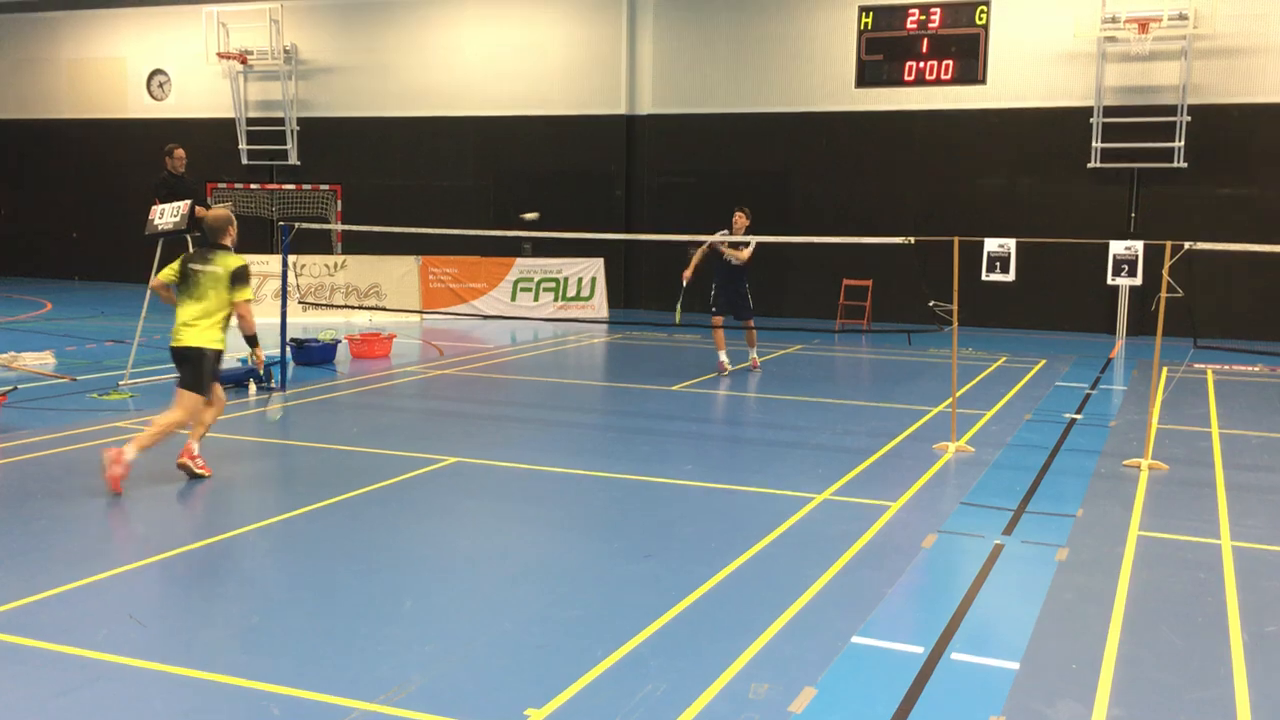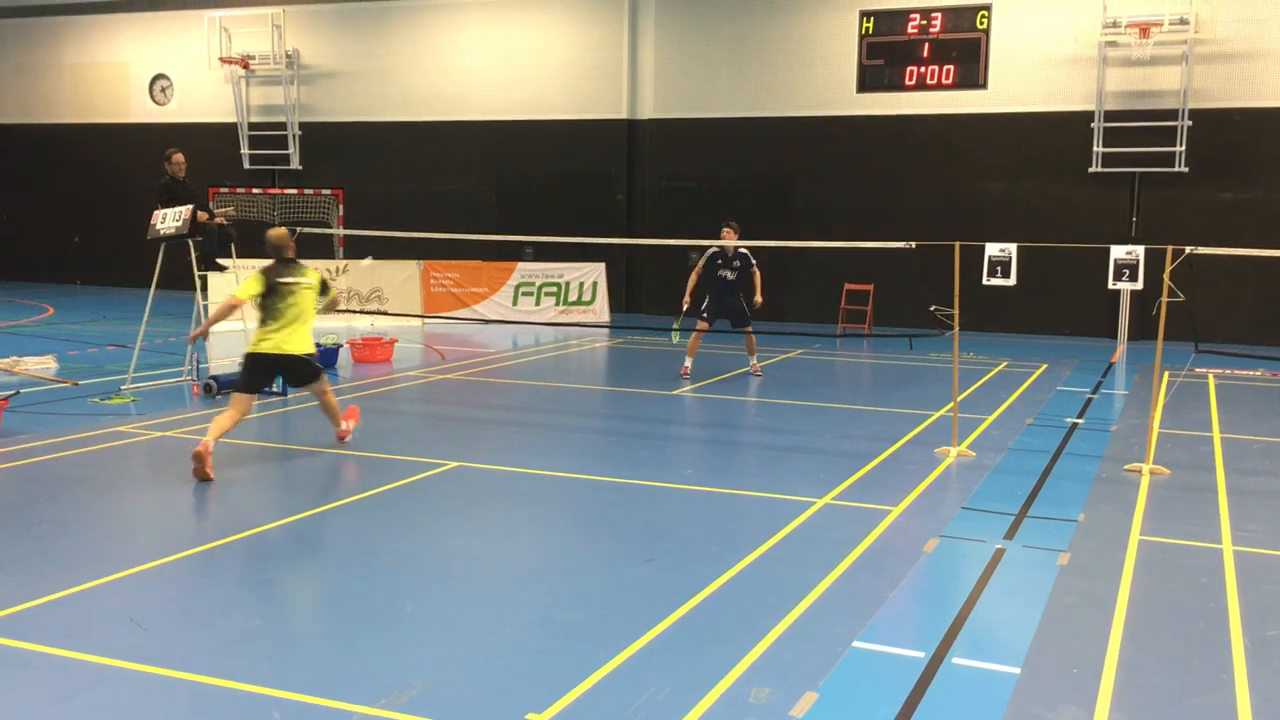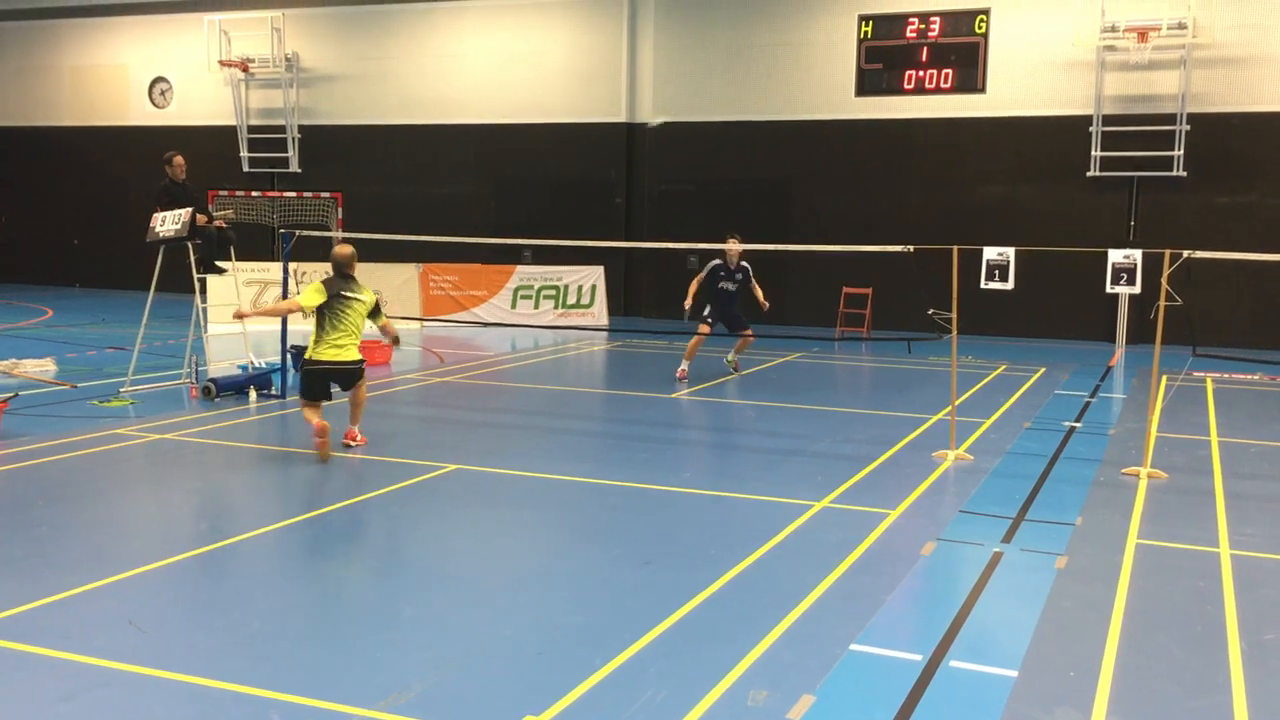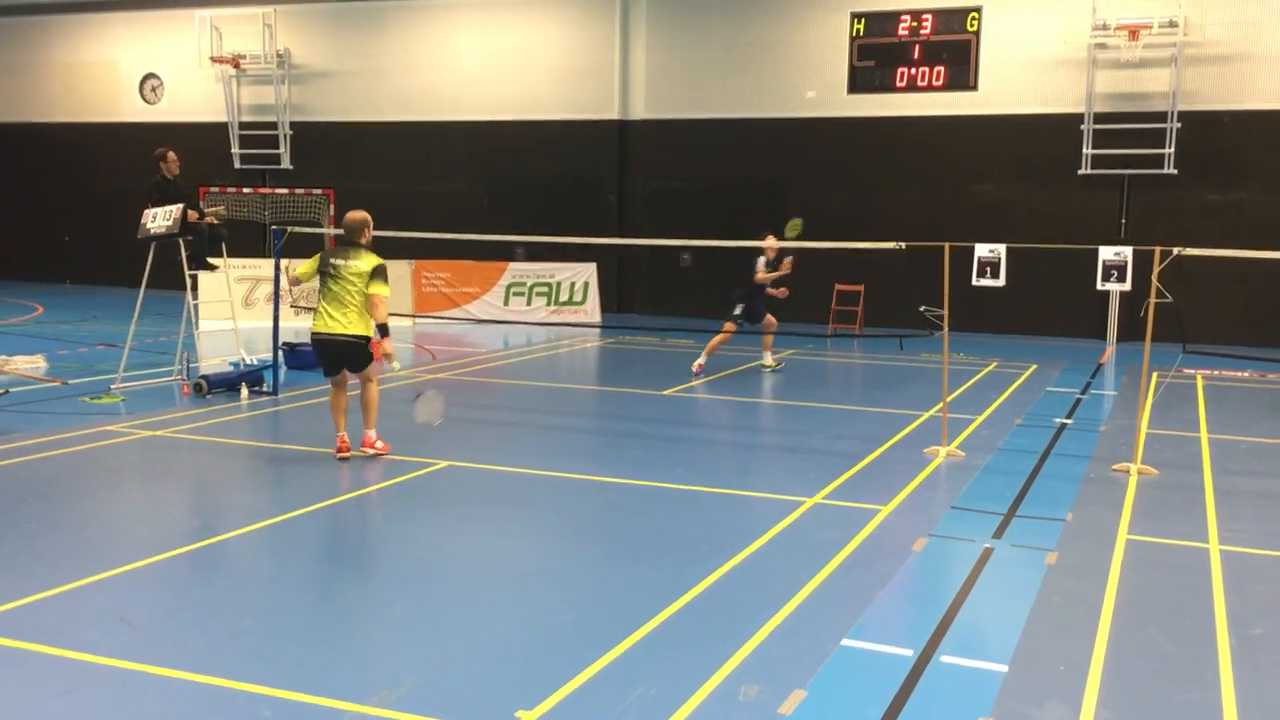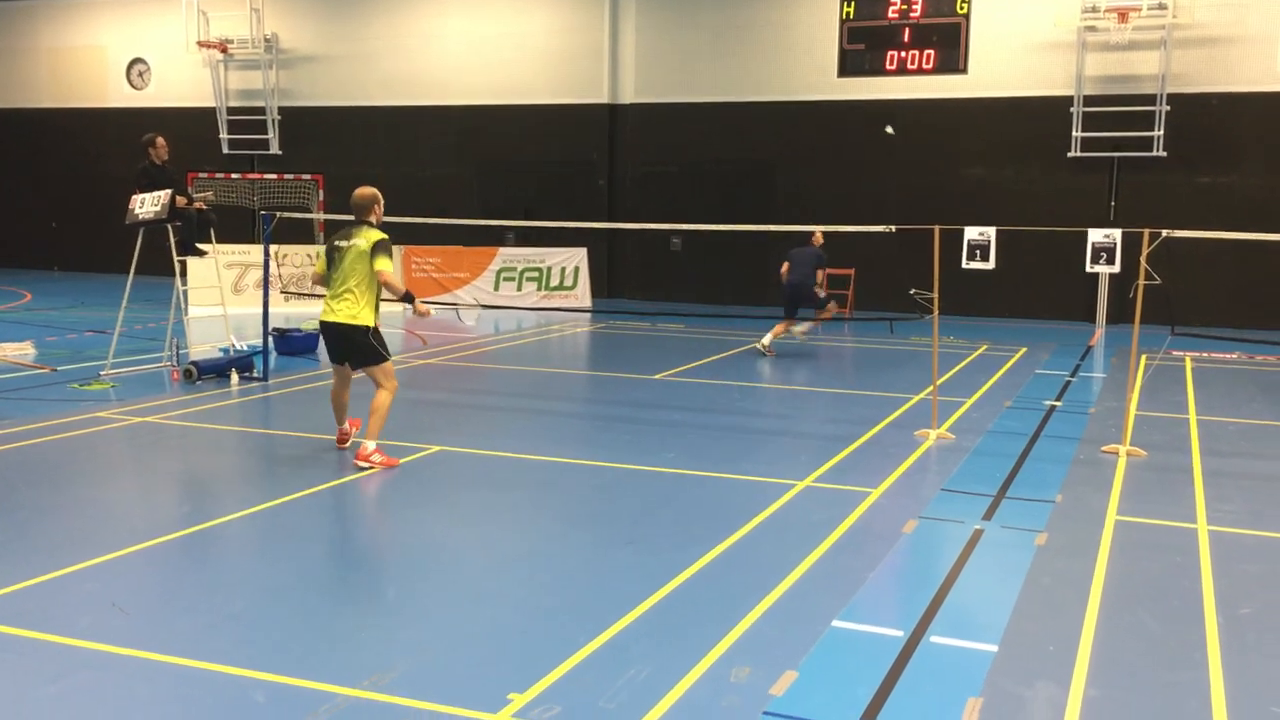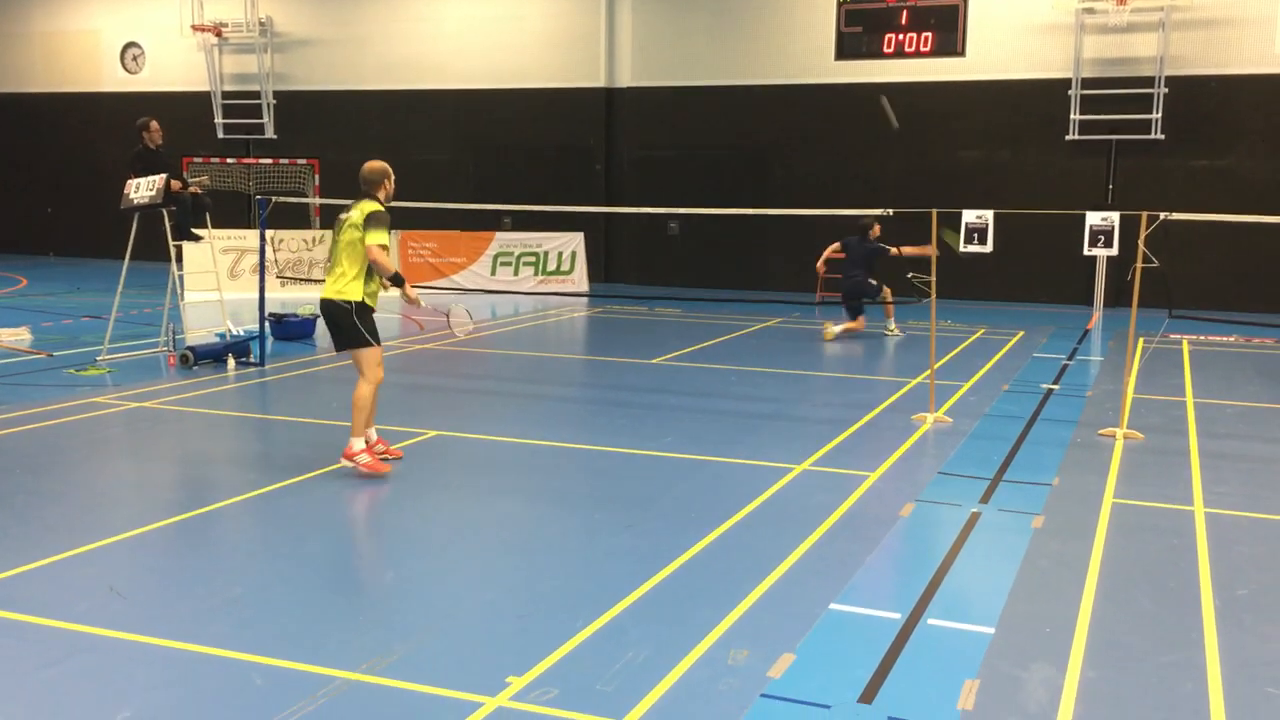
dt=0.3s
person 1, frame 1
left shoulder: (189, 259)
right shoulder: (236, 266)
left elbow: (156, 285)
right elbow: (243, 313)
right wrist: (255, 346)
left hip: (181, 342)
right hip: (203, 347)
left knee: (216, 400)
right knee: (183, 414)
left ankle: (191, 452)
right ankle: (123, 455)
person 1, frame 2
left shoulder: (264, 275)
right shoulder: (313, 276)
left elbow: (234, 302)
right elbow: (332, 298)
left wrist: (205, 325)
right wrist: (329, 305)
left hip: (262, 353)
right hip: (299, 354)
left knee: (234, 410)
right knee: (323, 390)
left ankle: (206, 447)
right ankle: (342, 427)
person 1, frame 3
left shoulder: (325, 287)
right shoulder: (368, 296)
left elbow: (292, 305)
right elbow: (386, 327)
left wrist: (252, 312)
right wrist: (394, 338)
left hip: (318, 362)
right hip: (349, 363)
left knee: (310, 408)
right knee: (358, 384)
left ankle: (318, 426)
right ankle: (353, 432)
person 1, frame 4
left shoulder: (326, 256)
right shoulder: (375, 264)
left elbow: (294, 278)
right elbow: (377, 302)
right wrist: (385, 337)
left hip: (320, 335)
right hip: (353, 338)
left knee: (338, 385)
right knee: (368, 381)
left ankle: (342, 441)
right ankle: (371, 437)
person 1, frame 5
left shoulder: (337, 239)
right shoulder: (377, 239)
left elbow: (317, 278)
right elbow: (384, 277)
right wrist: (413, 301)
left hip: (330, 321)
right hip: (359, 324)
left knee: (342, 379)
right knee: (387, 384)
left ankle: (343, 431)
right ankle: (368, 449)
person 1, frame 6
left shoulder: (350, 212)
right shoulder: (376, 213)
left elbow: (336, 255)
right elbow: (375, 253)
right wrist: (402, 284)
left hip: (335, 301)
right hip: (350, 303)
left knee: (374, 372)
right knee: (372, 375)
left ankle: (369, 442)
right ankle: (357, 449)
